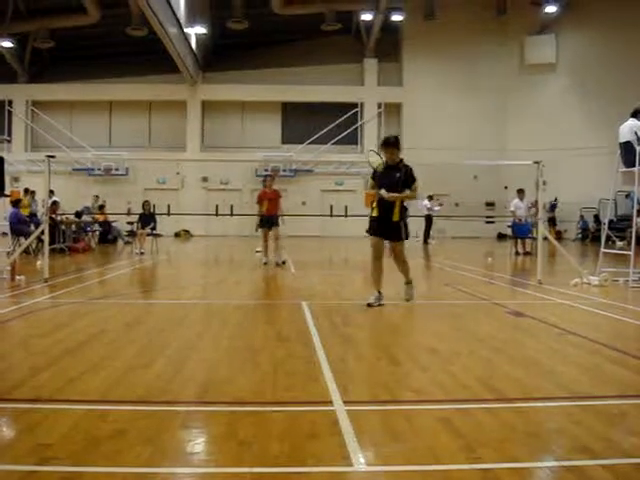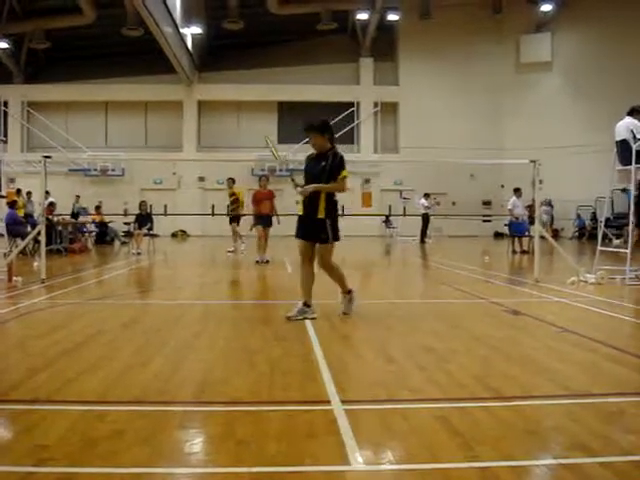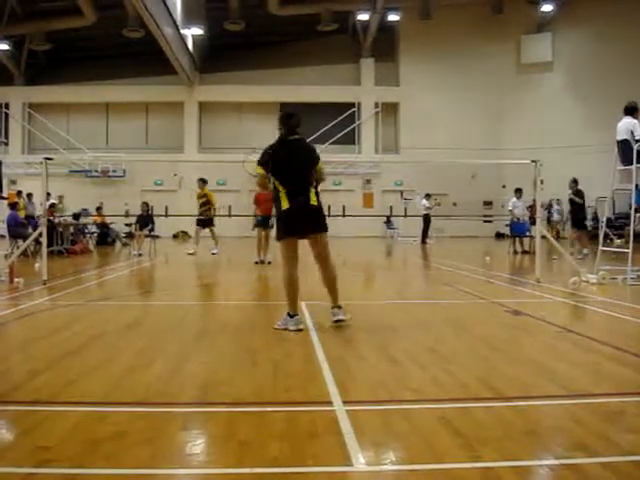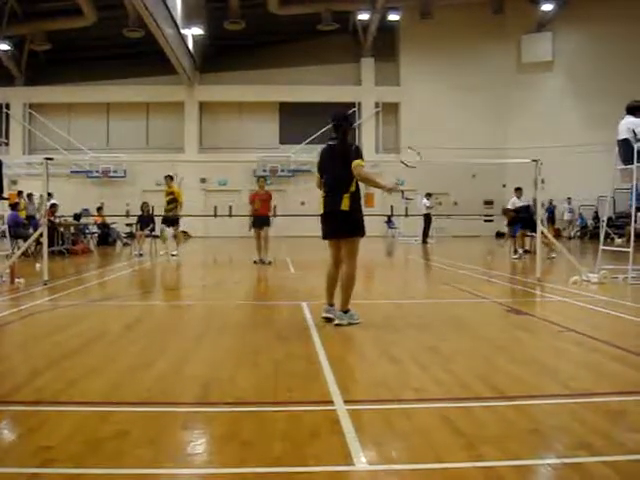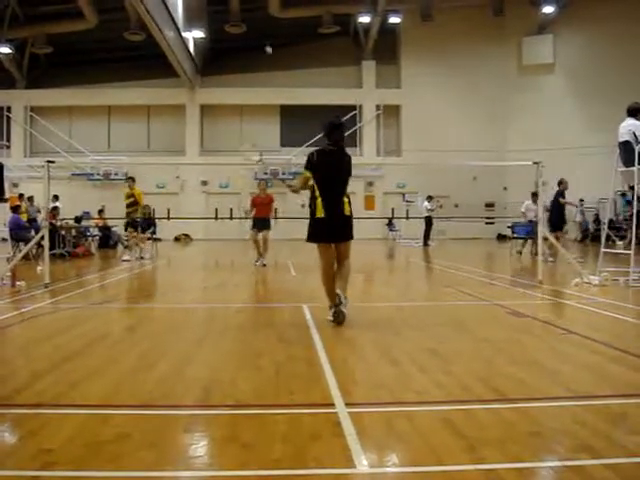
dt=1s
person 1, frame 1
left shoulder: (406, 170)
right shoulder: (378, 169)
left elbow: (414, 194)
right elbow: (370, 189)
left wrist: (398, 196)
right wrist: (374, 193)
left hip: (396, 218)
right hip: (377, 216)
left knee: (397, 255)
right knee: (375, 254)
left ankle: (408, 282)
right ankle: (378, 293)
person 1, frame 2
left shoulder: (336, 158)
right shoulder: (311, 159)
left elbow: (342, 187)
left wrist: (316, 187)
right wrist: (302, 187)
left hip: (325, 215)
right hip: (307, 213)
left knee: (325, 261)
right knee: (305, 260)
left ankle: (347, 292)
right ankle: (306, 306)
person 1, frame 3
left shoulder: (272, 150)
right shoulder: (308, 147)
left elbow: (261, 181)
right elbow: (320, 177)
left hip: (287, 209)
right hip: (311, 206)
left knee: (290, 263)
right knee: (324, 259)
left ankle: (293, 316)
right ankle: (336, 308)
person 1, frame 4
left shoulder: (325, 151)
right shoulder: (351, 149)
right elbow: (360, 174)
right wrist: (385, 187)
left hip: (328, 209)
right hip: (347, 208)
left knee: (335, 260)
right knee: (349, 261)
left ankle: (329, 306)
right ankle: (343, 312)
person 1, frame 5
left shoulder: (316, 156)
right shoulder: (346, 158)
left elbow: (302, 184)
left wrist: (294, 187)
left hip: (321, 213)
right hip: (343, 212)
left knee: (327, 262)
right knee: (343, 260)
left ankle: (333, 306)
right ankle: (341, 295)
